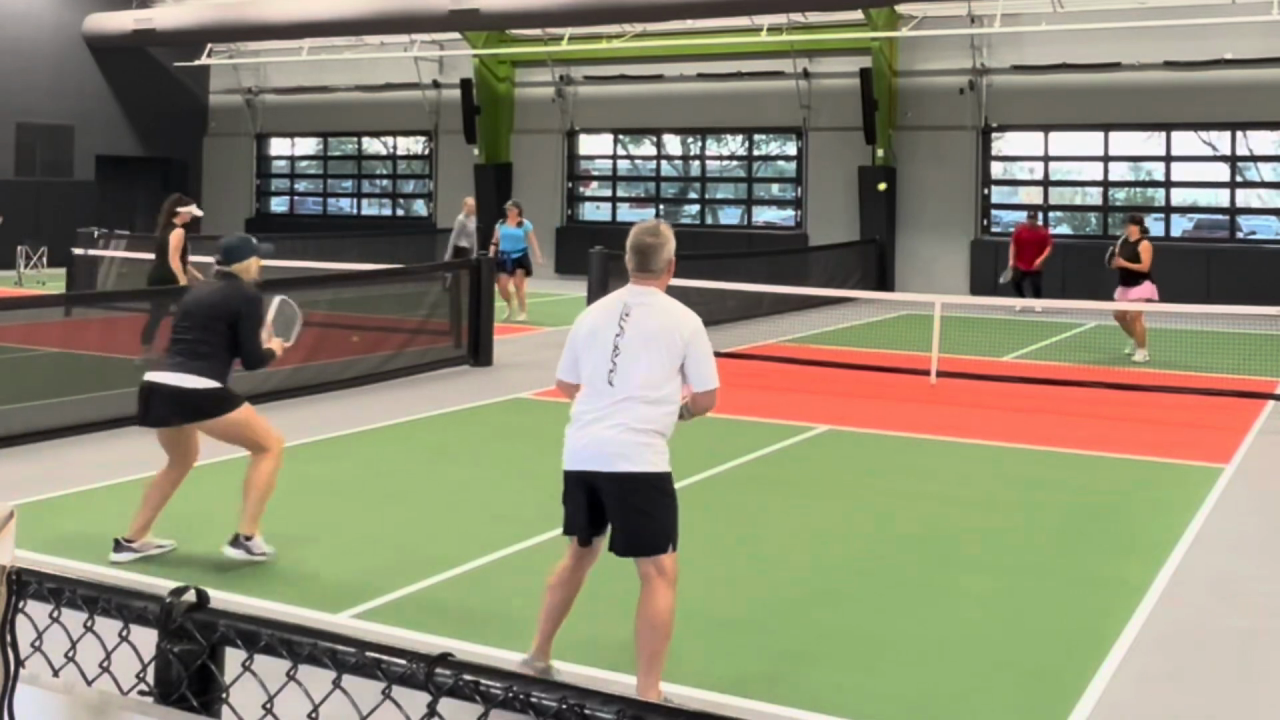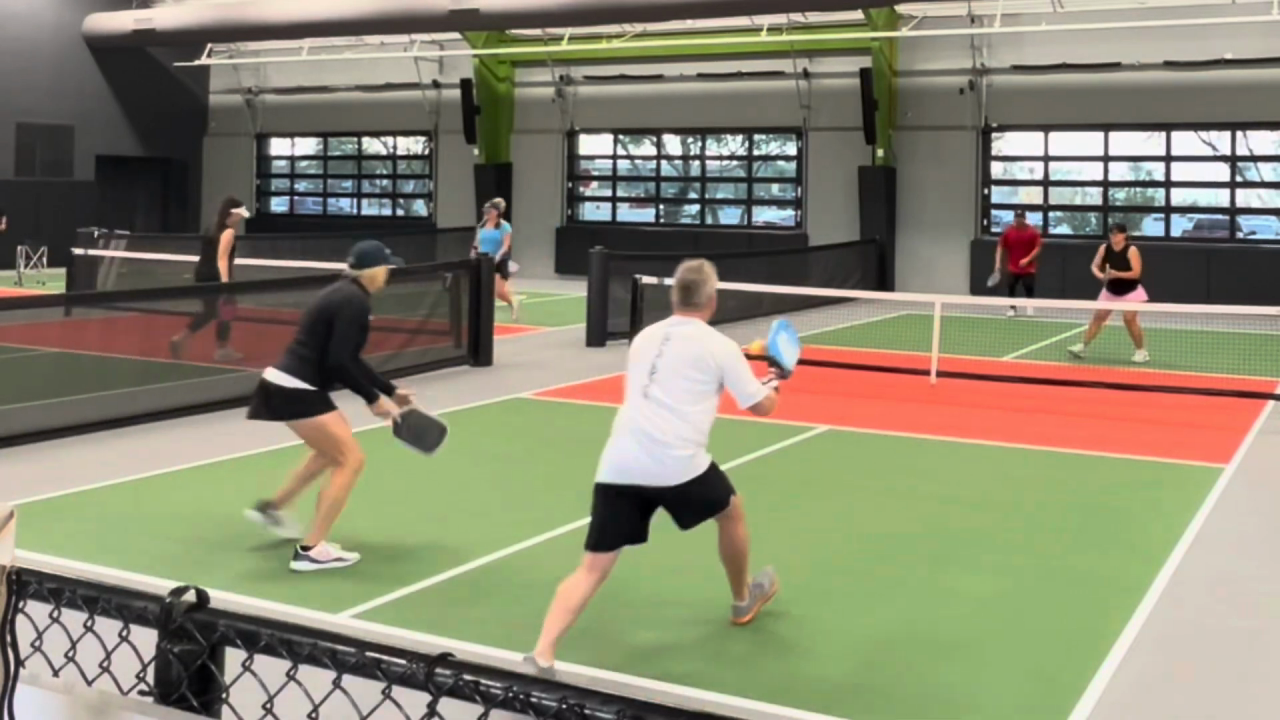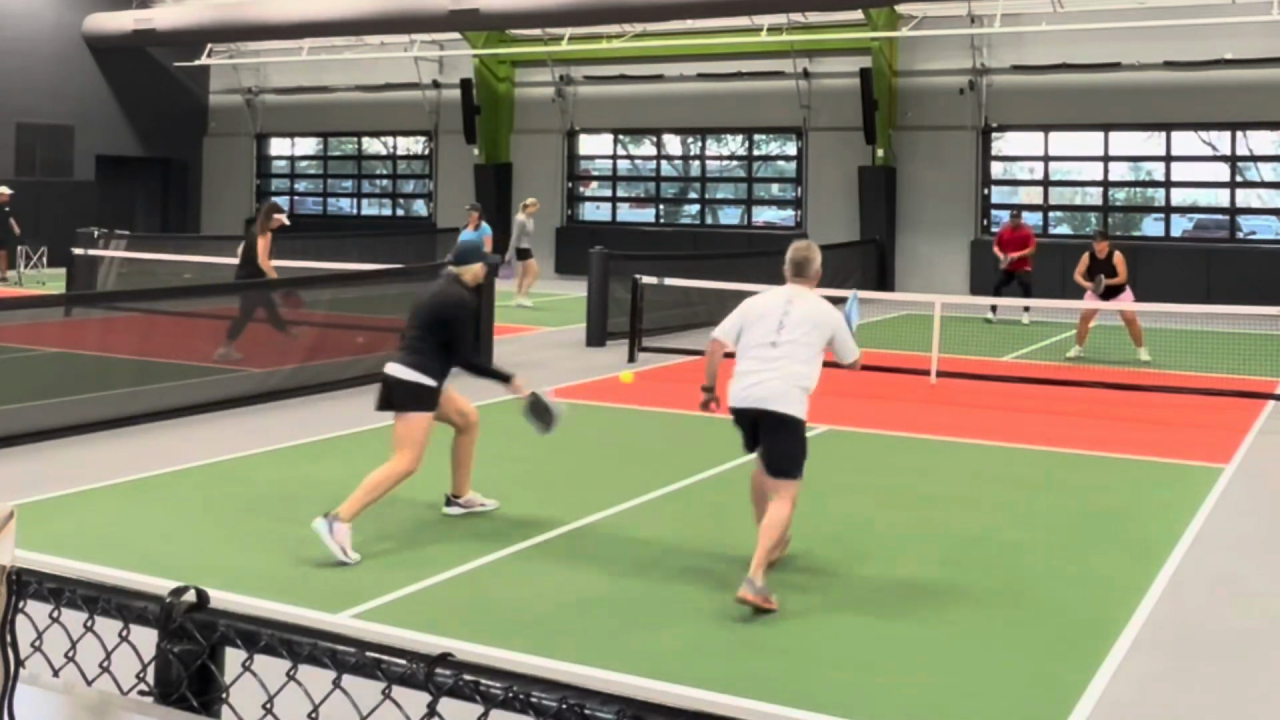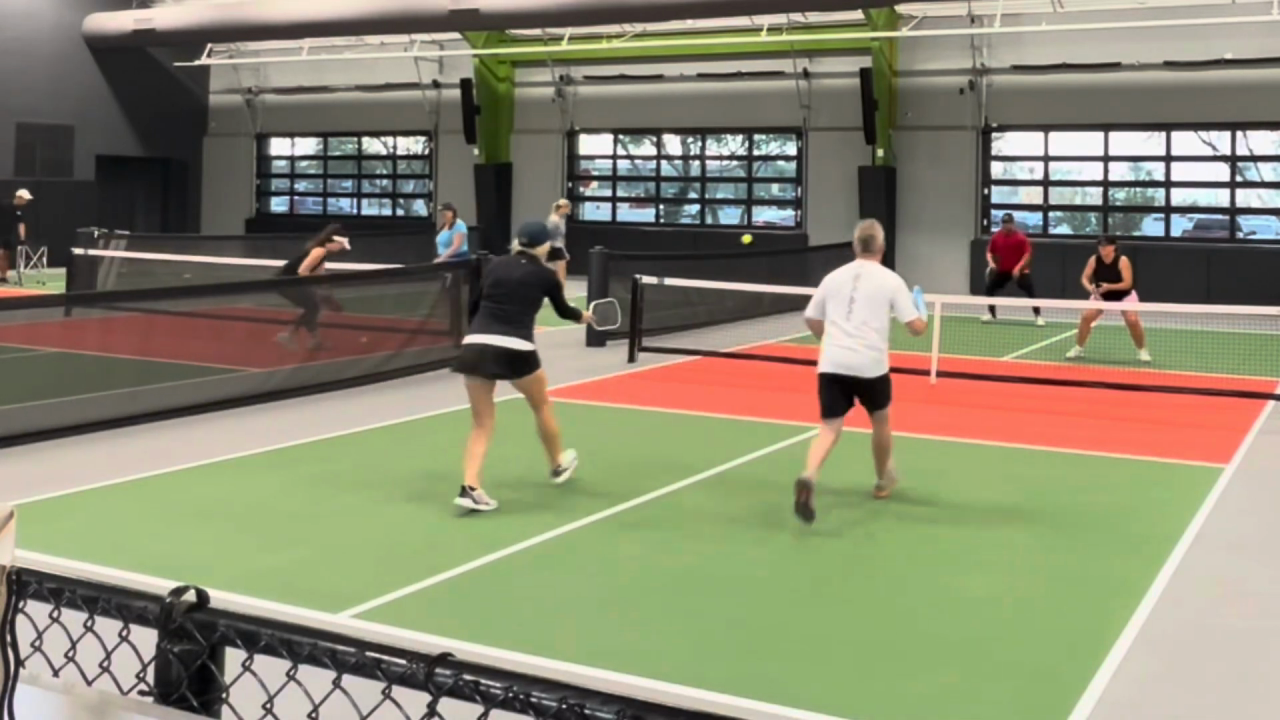
dt=0.4s
person 1, frame 1
left shoulder: (592, 314)
right shoulder: (683, 320)
left elbow: (566, 385)
right elbow: (705, 400)
right wrist: (676, 409)
left hip: (581, 454)
right hip: (637, 459)
left knee: (580, 554)
right knee: (659, 574)
left ankle: (536, 662)
right ankle: (647, 700)
person 1, frame 2
left shoulder: (644, 338)
right shoulder: (719, 346)
right elbow: (762, 406)
right wrist: (774, 383)
left hip: (619, 466)
right hip: (678, 464)
left knee: (593, 567)
right knee: (731, 510)
left ankle: (541, 658)
right ankle: (742, 601)
person 1, frame 3
left shoulder: (754, 303)
right shoulder: (828, 312)
left elbow: (715, 344)
right elbow: (853, 362)
left wrist: (709, 388)
right wrist: (844, 341)
left hip: (743, 398)
right hip: (783, 403)
left knee: (767, 457)
right knee: (783, 495)
left ankle: (771, 542)
right ankle: (754, 583)
person 1, frame 4
left shoulder: (833, 277)
right shoulder: (891, 280)
left elbow: (811, 319)
right elbow: (917, 327)
right wrist: (920, 318)
left hip: (832, 363)
right hip: (870, 364)
left knee: (830, 429)
right knee: (880, 419)
left ankle: (809, 478)
right ankle: (882, 480)
person 2, frame 1
left shoulder: (197, 291)
right shoulder: (247, 297)
right elbow: (250, 360)
left wrist: (258, 345)
right wrist: (271, 350)
left hip: (157, 385)
right hip: (198, 391)
left knee: (181, 461)
right knee: (270, 446)
left ankle: (131, 541)
right ankle: (246, 537)
person 2, frame 2
left shoulder: (344, 294)
right shoulder: (354, 303)
left elbow: (349, 359)
right elbow: (338, 361)
left wrist: (390, 390)
right wrist: (374, 398)
left hip: (289, 385)
right hip: (297, 390)
left knee: (335, 449)
right knee: (349, 461)
left ankle: (272, 506)
right ankle: (311, 550)
person 2, frame 3
left shoulder: (443, 289)
right shoulder: (463, 301)
right elbow: (466, 358)
right wrist: (508, 380)
left hip: (411, 377)
right hip: (413, 384)
left knee: (468, 419)
right knee: (405, 463)
left ankle: (460, 497)
right ankle: (336, 522)
person 2, frame 4
left shoulder: (496, 265)
right shoulder: (546, 276)
left elbow: (474, 308)
right elbow: (563, 310)
right wrist: (582, 316)
left hip: (475, 346)
right hip: (514, 350)
left knee: (482, 422)
right knee: (542, 405)
left ankle: (470, 489)
right ankle: (558, 465)
